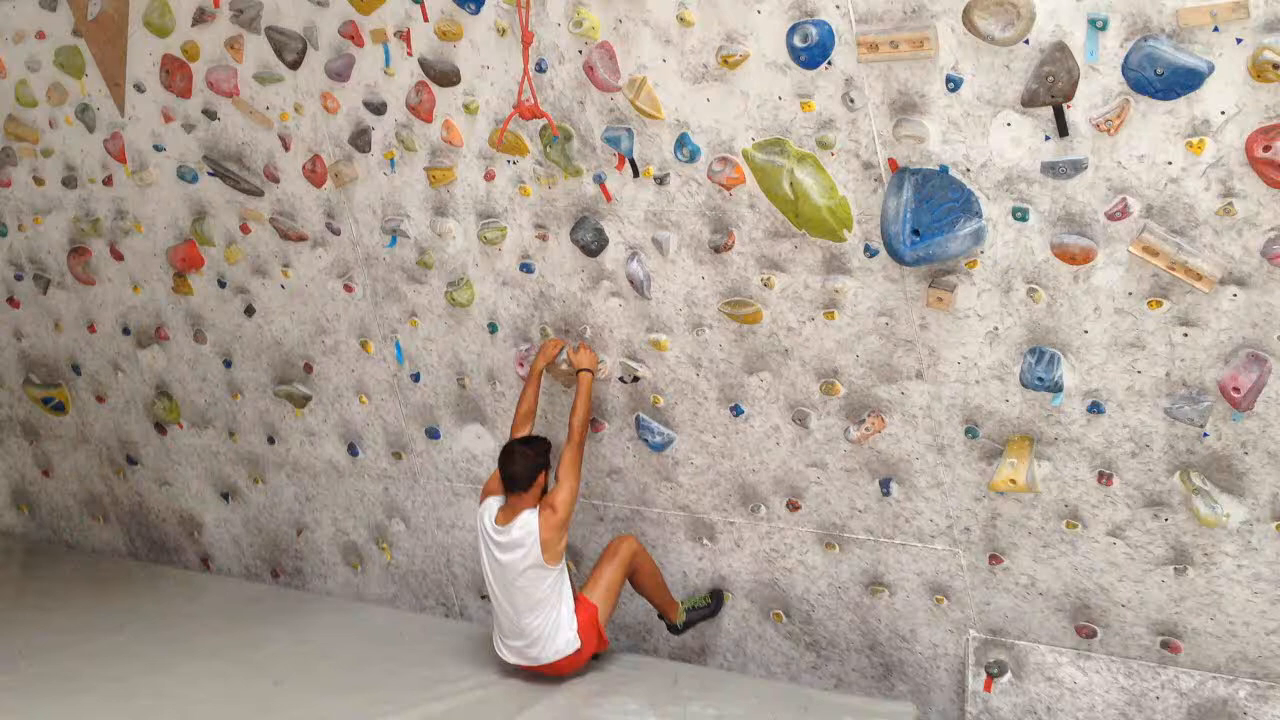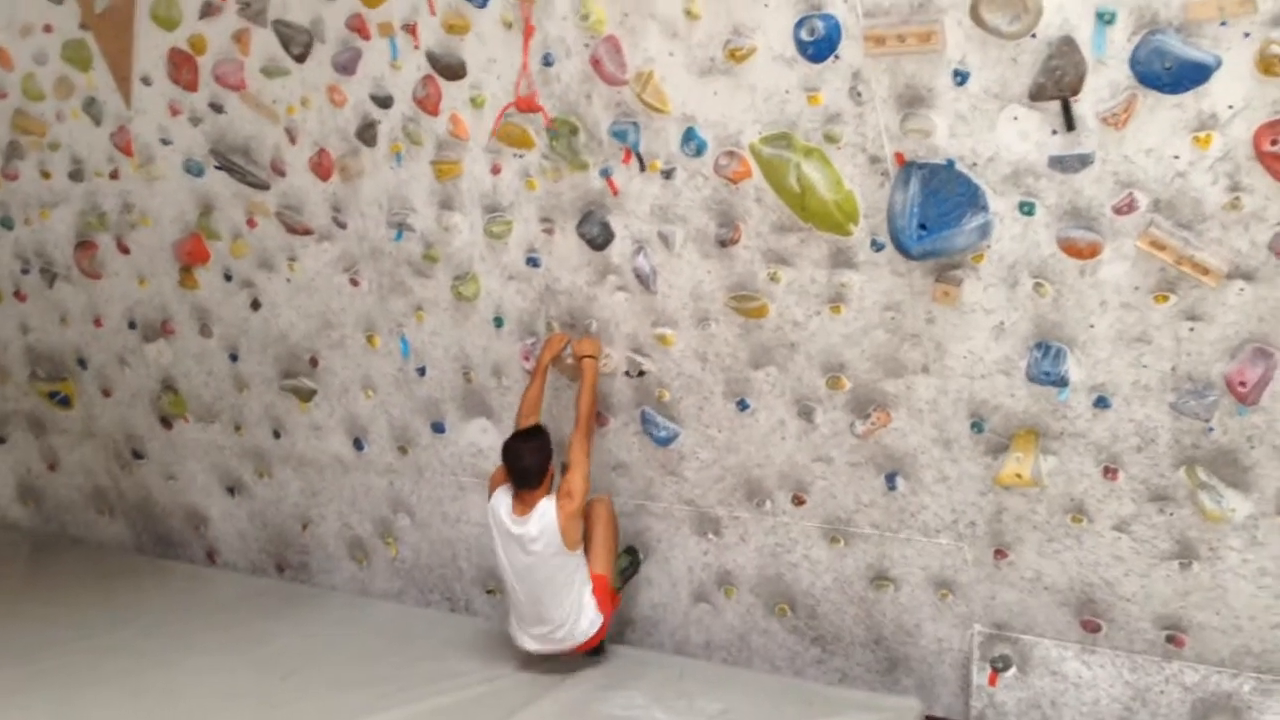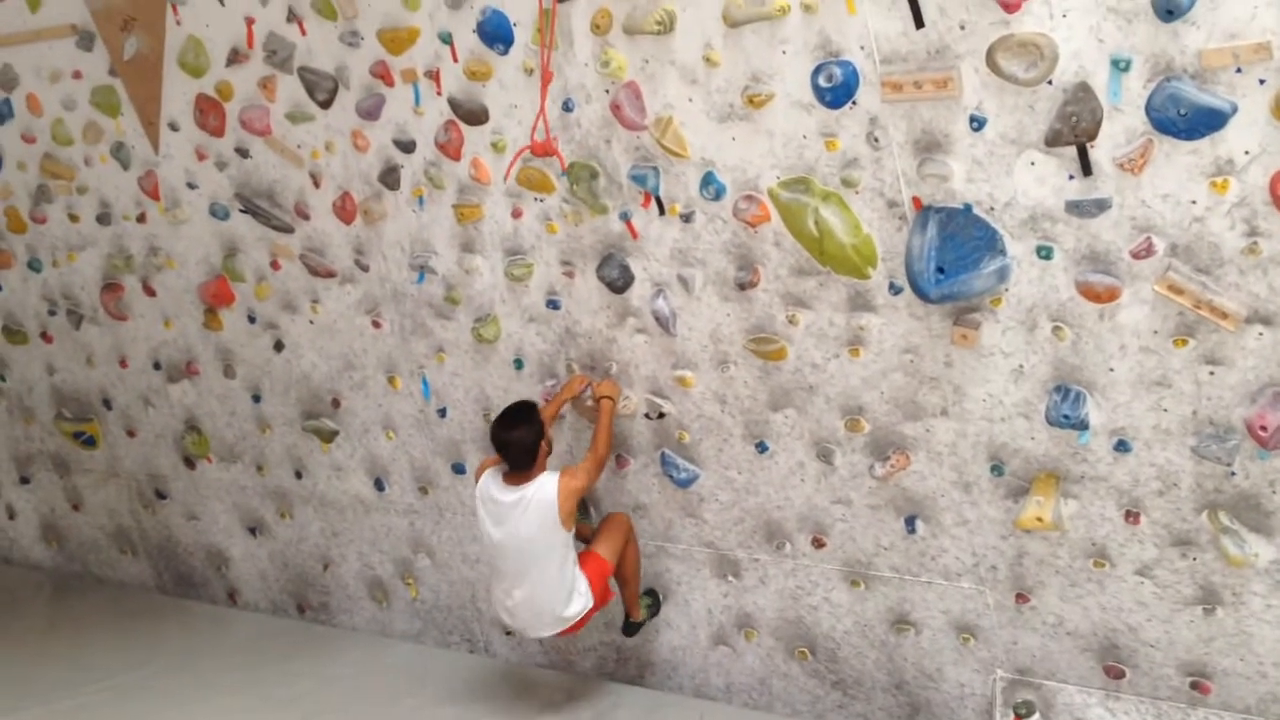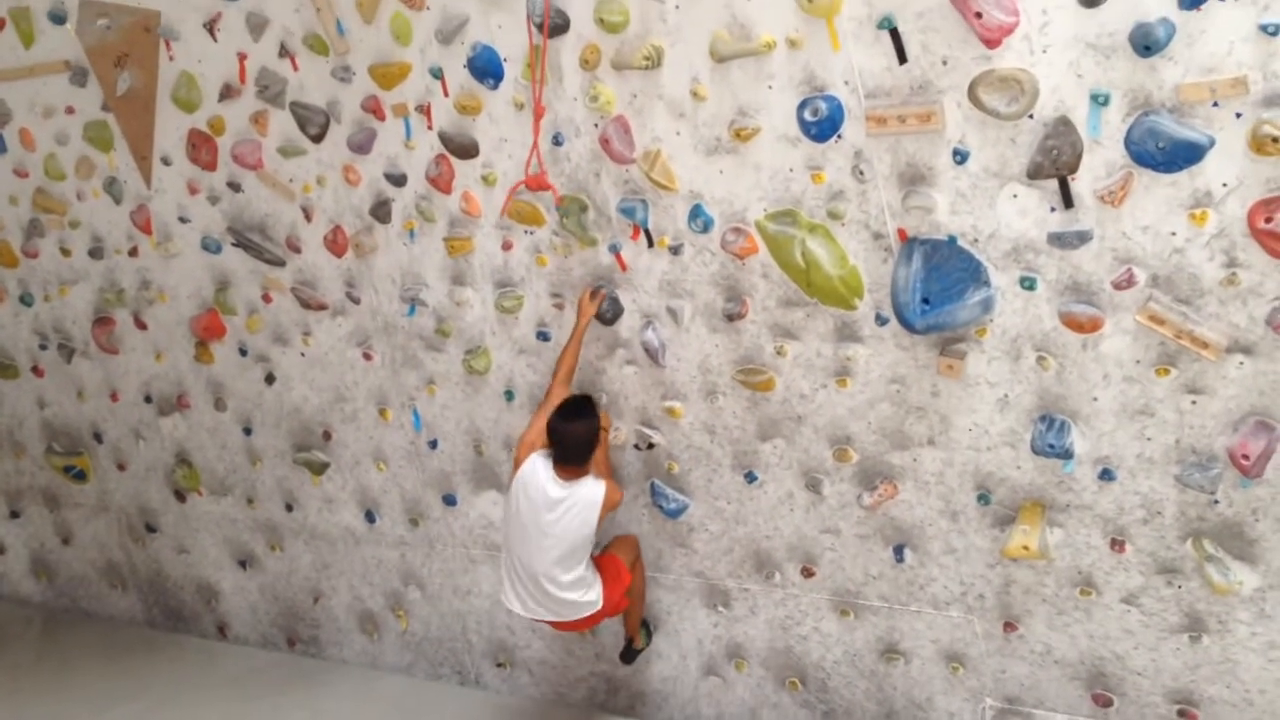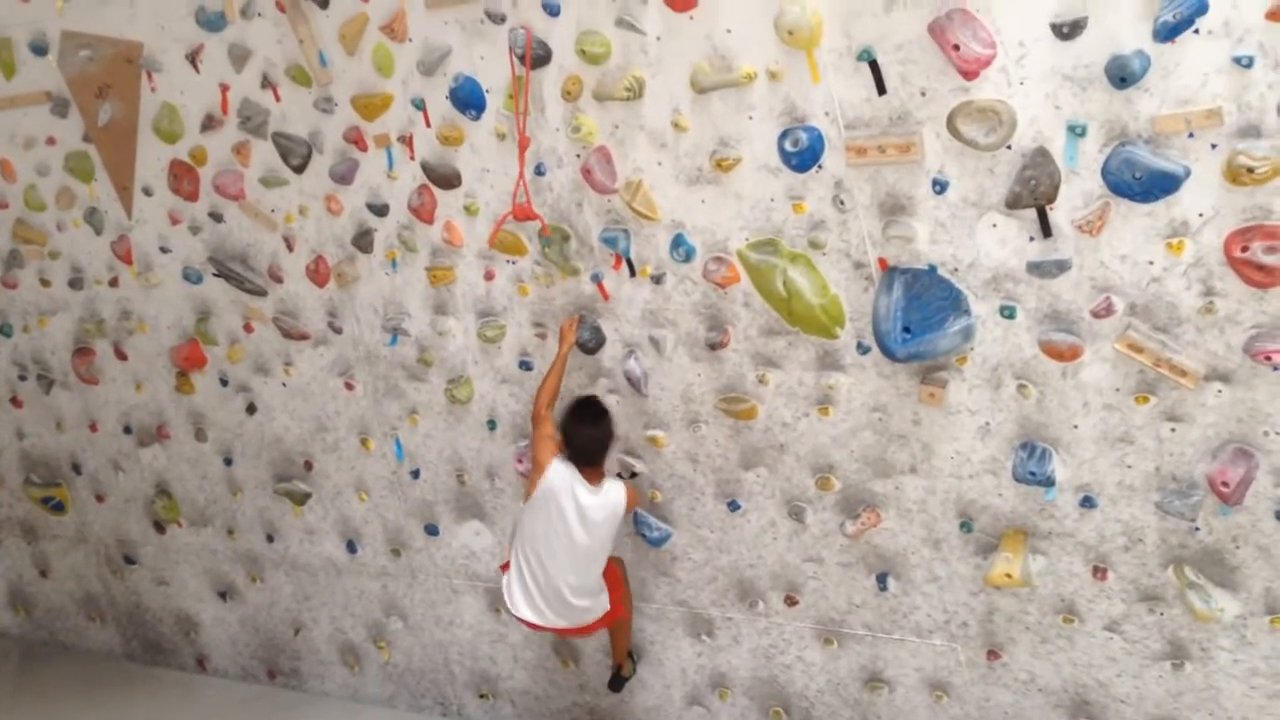
dt=1s
person 1, frame 1
left shoulder: (488, 507)
right shoulder: (548, 522)
left elbow: (519, 436)
right elbow: (575, 441)
left wrist: (538, 367)
right wrist: (585, 373)
left hip: (512, 653)
right hip: (561, 655)
right knee: (627, 547)
right ankle: (675, 615)
person 1, frame 2
left shoulder: (497, 499)
right shoulder: (565, 510)
left elbow: (524, 423)
right elbow: (583, 427)
left wrist: (544, 360)
right wrist: (588, 361)
left hip: (529, 640)
right hip: (583, 637)
right knee: (600, 506)
right ankle: (611, 577)
person 1, frame 3
left shoulder: (485, 477)
right shoulder: (563, 487)
left elbow: (519, 430)
right elbow: (599, 455)
left wrist: (565, 396)
right wrist: (607, 400)
left hip: (513, 616)
right hip: (566, 617)
right knee: (620, 523)
left ankle: (582, 532)
right ankle: (635, 615)
person 1, frame 4
left shoulder: (527, 460)
right shoulder: (607, 495)
left elbow: (559, 383)
left wrist: (582, 321)
right wrist: (600, 431)
left hip: (521, 599)
right hip: (578, 612)
right knee: (629, 546)
right ankle: (635, 639)
person 1, frame 5
left shoulder: (546, 470)
right shoulder: (624, 496)
left elbow: (540, 412)
left wrist: (564, 348)
left hip: (524, 606)
right hip: (583, 617)
right knee: (615, 571)
right ankle: (621, 667)
